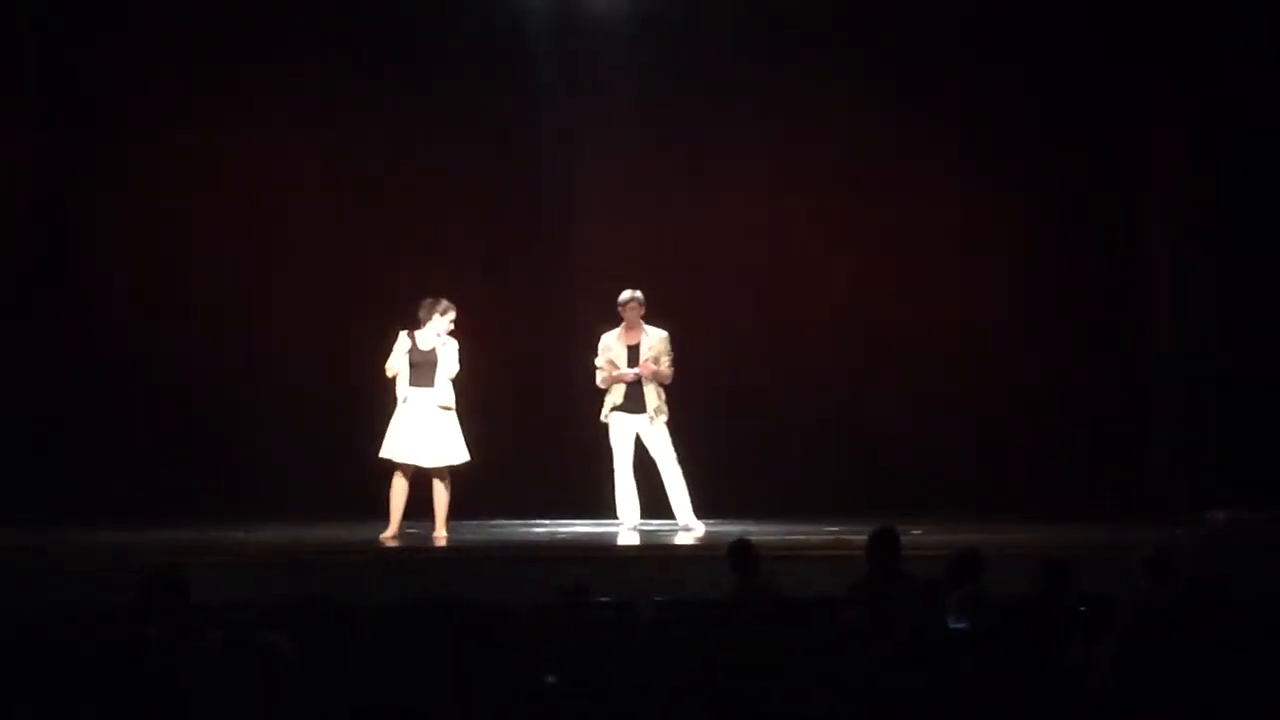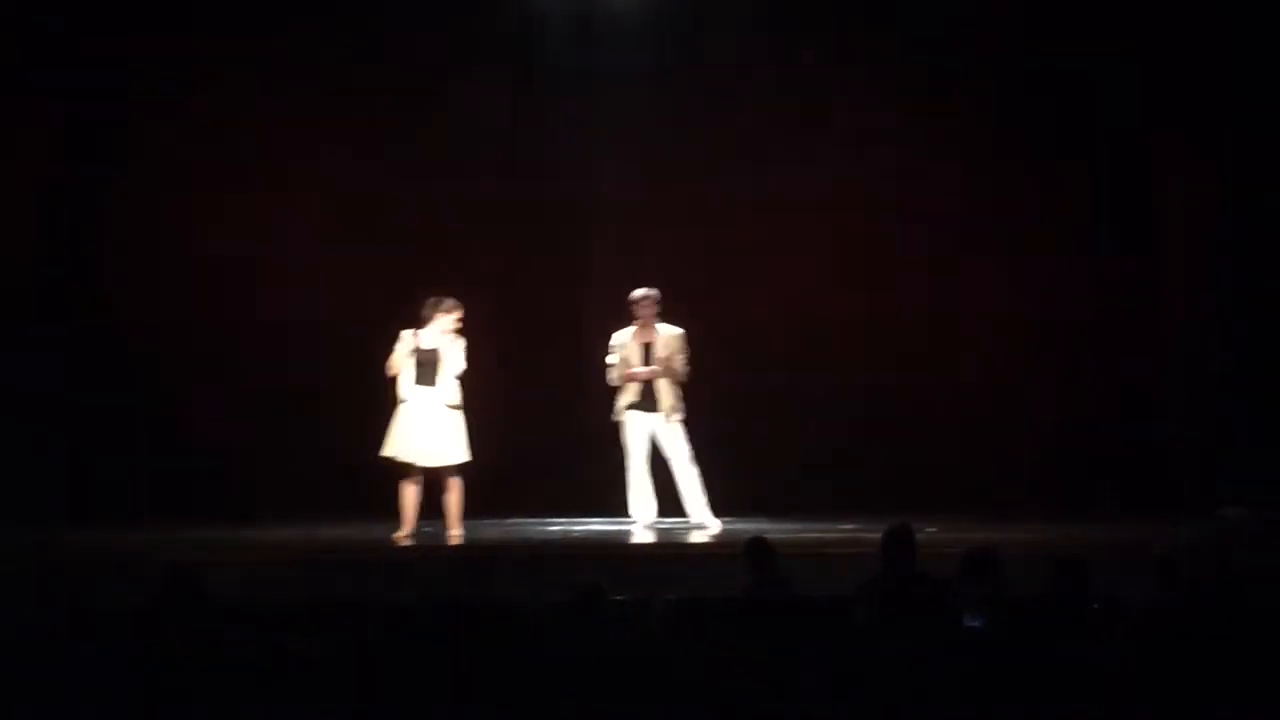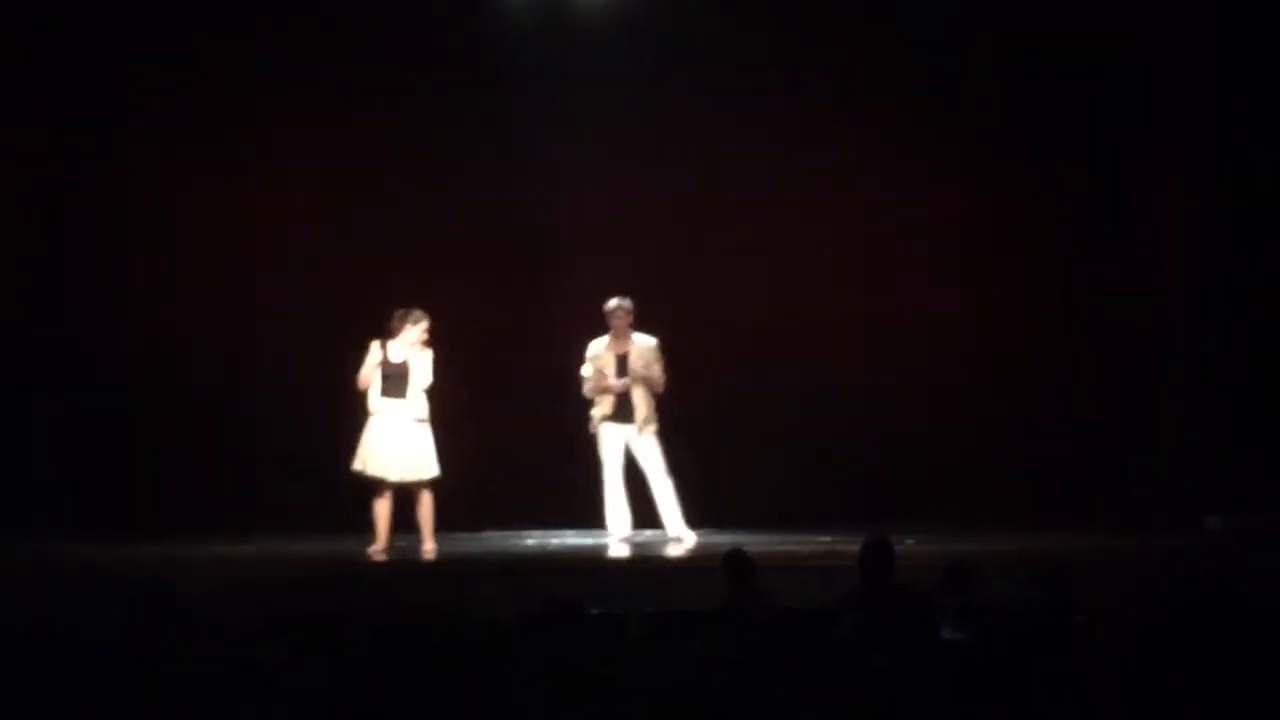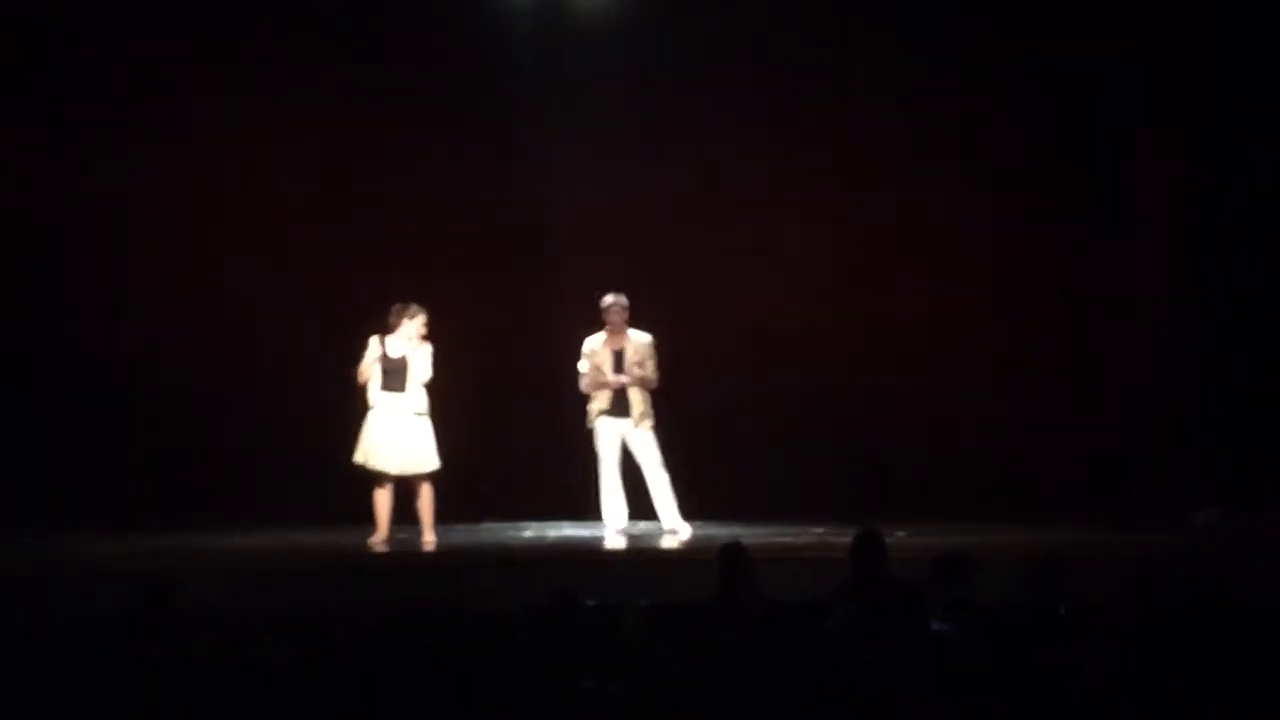
dt=0.3s
person 1, frame 1
left shoulder: (449, 344)
right shoulder: (407, 337)
left elbow: (451, 372)
right elbow: (390, 371)
left wrist: (440, 344)
right wrist: (404, 348)
left hip: (438, 408)
right hip: (411, 406)
left knee: (440, 471)
right knee: (402, 469)
left ankle: (440, 527)
right ankle: (393, 526)
person 1, frame 2
left shoulder: (455, 342)
right shoulder: (411, 337)
left elbow: (456, 370)
right elbow: (392, 370)
left wrist: (445, 344)
right wrist: (406, 348)
left hip: (443, 407)
right hip: (415, 406)
left knee: (449, 470)
right knee: (412, 469)
left ankle: (454, 527)
right ankle: (407, 526)
person 1, frame 3
left shoulder: (423, 353)
right shoulder: (379, 347)
left elbow: (423, 382)
right elbow: (362, 383)
left wrist: (413, 355)
right wrist: (374, 361)
left hip: (411, 419)
right hip: (383, 419)
left knee: (421, 483)
right knee: (382, 483)
left ankle: (428, 541)
right ankle: (381, 541)
person 1, frame 4
left shoulder: (422, 348)
right shoulder: (378, 343)
left elbow: (423, 377)
right elbow: (362, 377)
left wrist: (411, 350)
right wrist: (372, 356)
left hip: (411, 413)
right hip: (383, 413)
left knee: (420, 475)
right knee: (382, 475)
left ankle: (428, 533)
right ankle: (381, 532)
person 2, frame 1
left shoulder: (659, 337)
right shoulder: (608, 340)
left elbow: (668, 376)
right elbow: (600, 380)
left wrist: (654, 370)
right wrist: (619, 375)
left hip: (650, 411)
right hip: (620, 411)
left knee: (669, 462)
right knee: (622, 465)
left ankle: (686, 518)
right ankle: (629, 520)
person 2, frame 2
left shoulder: (673, 334)
right shoulder: (621, 338)
left elbow: (682, 375)
right elbow: (613, 377)
left wrist: (668, 367)
right wrist: (633, 373)
left hip: (664, 410)
right hip: (635, 409)
left knee: (683, 461)
right knee: (636, 463)
left ankle: (701, 516)
right ankle: (644, 517)
person 2, frame 3
left shoulder: (648, 344)
right shoulder: (596, 348)
left elbow: (659, 385)
right elbow: (588, 388)
left wrist: (646, 376)
right wrist: (606, 386)
left hip: (639, 420)
right hip: (609, 420)
left knee: (658, 473)
right knee: (612, 475)
left ankle: (677, 529)
right ankle: (619, 530)
person 2, frame 4
left shoulder: (643, 341)
right shoulder: (592, 344)
left elbow: (653, 381)
right elbow: (584, 383)
left wrist: (642, 377)
right wrist: (605, 381)
left hip: (636, 416)
right hip: (606, 416)
left knee: (654, 467)
right knee: (608, 469)
left ankle: (672, 521)
right ankle: (616, 523)
